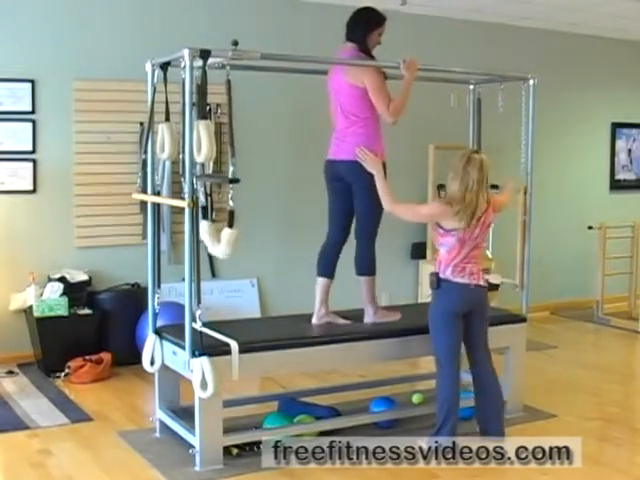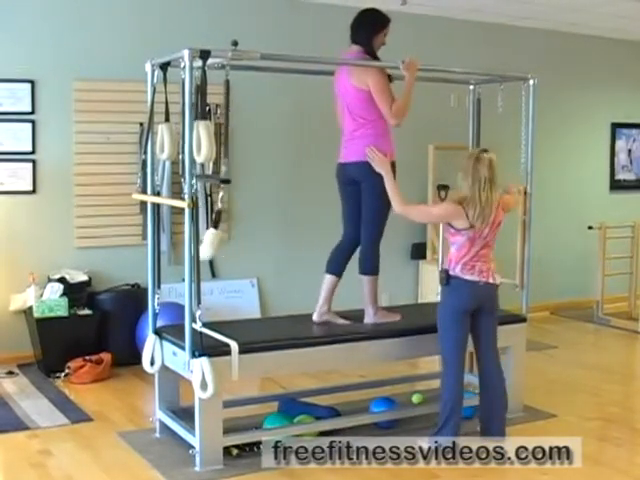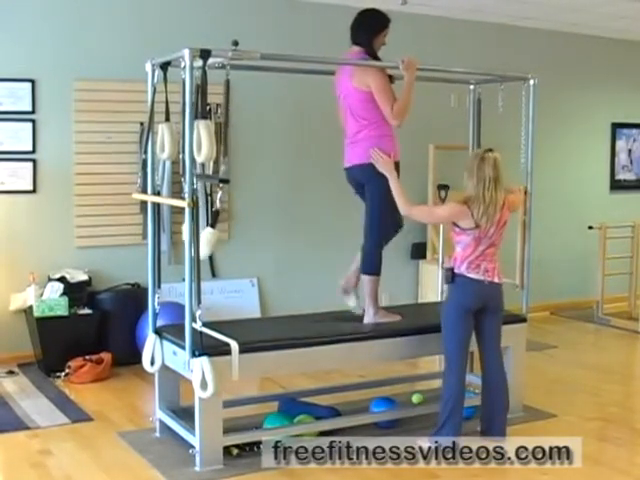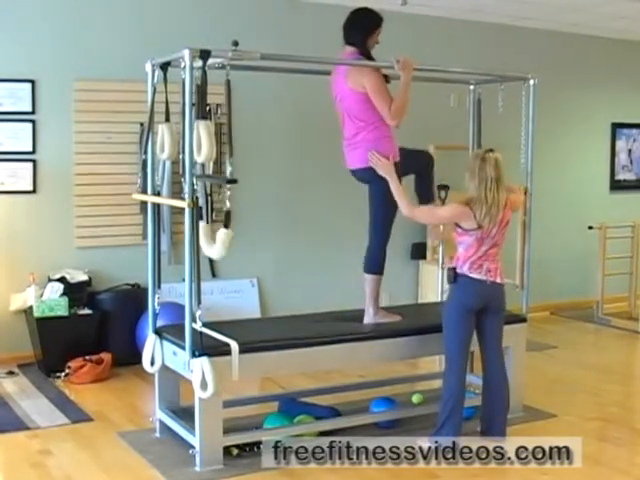
dt=0.3s
person 1, frame 1
left shoulder: (336, 68)
right shoulder: (365, 67)
right elbow: (390, 115)
right wrist: (409, 79)
left hip: (336, 160)
right hip: (362, 160)
left knee: (336, 234)
right knee: (365, 236)
left ankle: (320, 309)
right ankle: (371, 310)
person 1, frame 2
left shoulder: (342, 70)
right shoulder: (370, 69)
right elbow: (394, 117)
right wrist: (410, 79)
left hip: (347, 162)
right hip: (373, 161)
left knee: (351, 235)
right knee: (370, 237)
left ankle: (323, 307)
right ankle: (372, 310)
person 1, frame 3
left shoulder: (343, 71)
right shoulder: (371, 70)
right elbow: (395, 118)
right wrist: (409, 79)
left hip: (353, 163)
left knee: (387, 224)
right knee: (376, 234)
left ankle: (352, 278)
right ankle: (372, 310)
person 1, frame 4
left shoulder: (338, 72)
right shoulder: (366, 71)
right elbow: (393, 118)
right wrist: (406, 79)
left hip: (356, 161)
left knee: (423, 159)
right knee: (379, 235)
right ankle: (372, 311)
person 2, frame 1
left shoulder: (444, 210)
right shoulder: (488, 207)
left elbow: (391, 207)
right elbow: (505, 196)
left wrist: (377, 172)
right wrist: (508, 188)
left hip: (450, 292)
right hip: (477, 291)
left knee: (448, 367)
right knee: (482, 362)
left ankle: (444, 440)
right ankle: (494, 432)
person 2, frame 2
left shoulder: (455, 209)
right shoulder: (498, 206)
left elbow: (402, 208)
right elbow: (514, 197)
left wrist: (386, 173)
right wrist: (513, 190)
left hip: (459, 289)
right hip: (487, 289)
left knee: (453, 365)
right knee: (489, 361)
left ankle: (445, 439)
right ankle: (494, 433)
person 2, frame 3
left shoulder: (461, 210)
right shoulder: (504, 206)
left elbow: (408, 210)
right elbow: (518, 196)
left wrist: (390, 174)
right wrist: (514, 190)
left hip: (464, 288)
right hip: (492, 289)
left knee: (455, 365)
right knee: (492, 361)
left ankle: (446, 438)
right ankle: (495, 433)
person 2, frame 4
left shoulder: (464, 210)
right shoulder: (506, 206)
left elbow: (411, 212)
right elbow: (519, 195)
left wrist: (390, 176)
right wrist: (508, 188)
left hip: (466, 288)
right hip: (495, 289)
left knee: (456, 364)
right knee: (494, 361)
left ankle: (446, 437)
right ankle: (495, 433)
